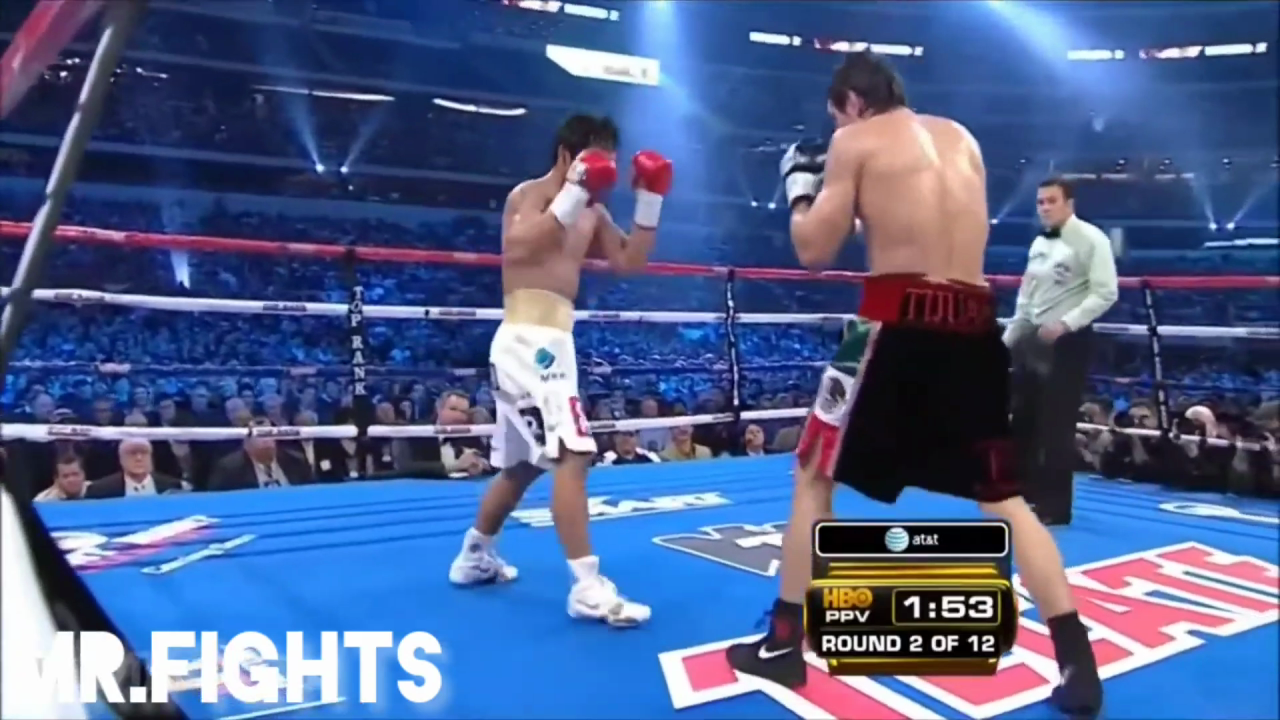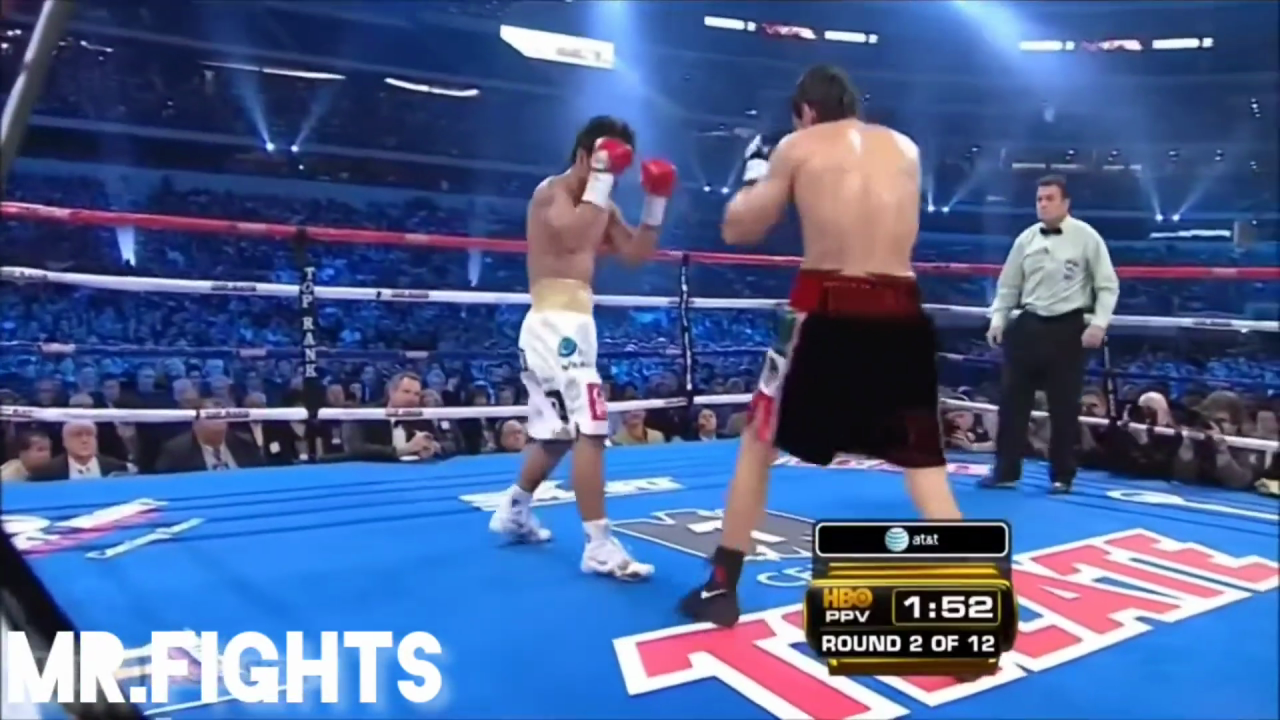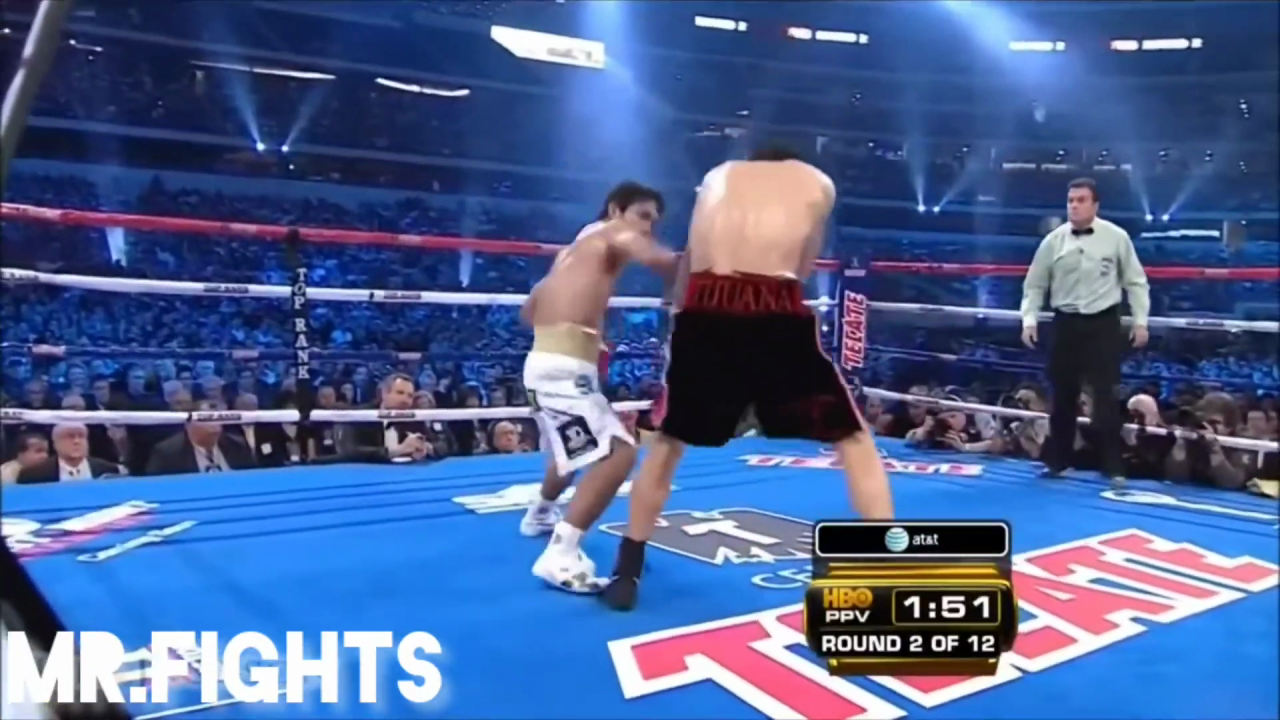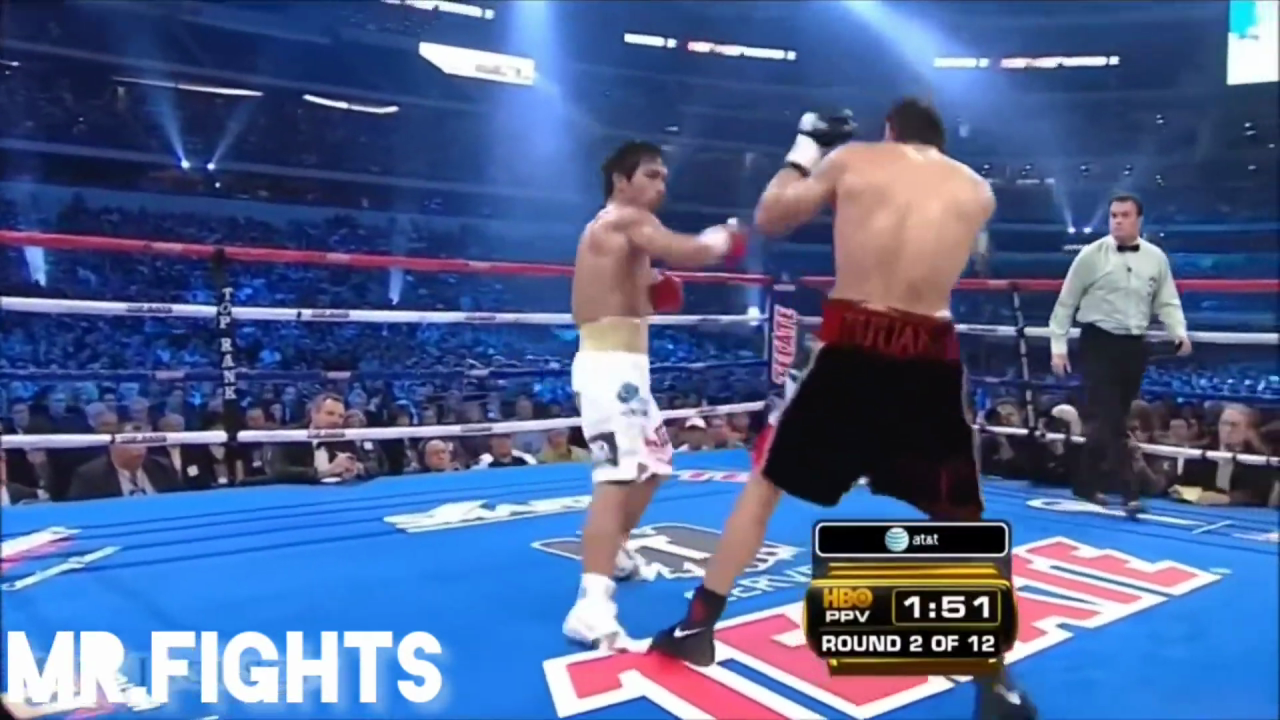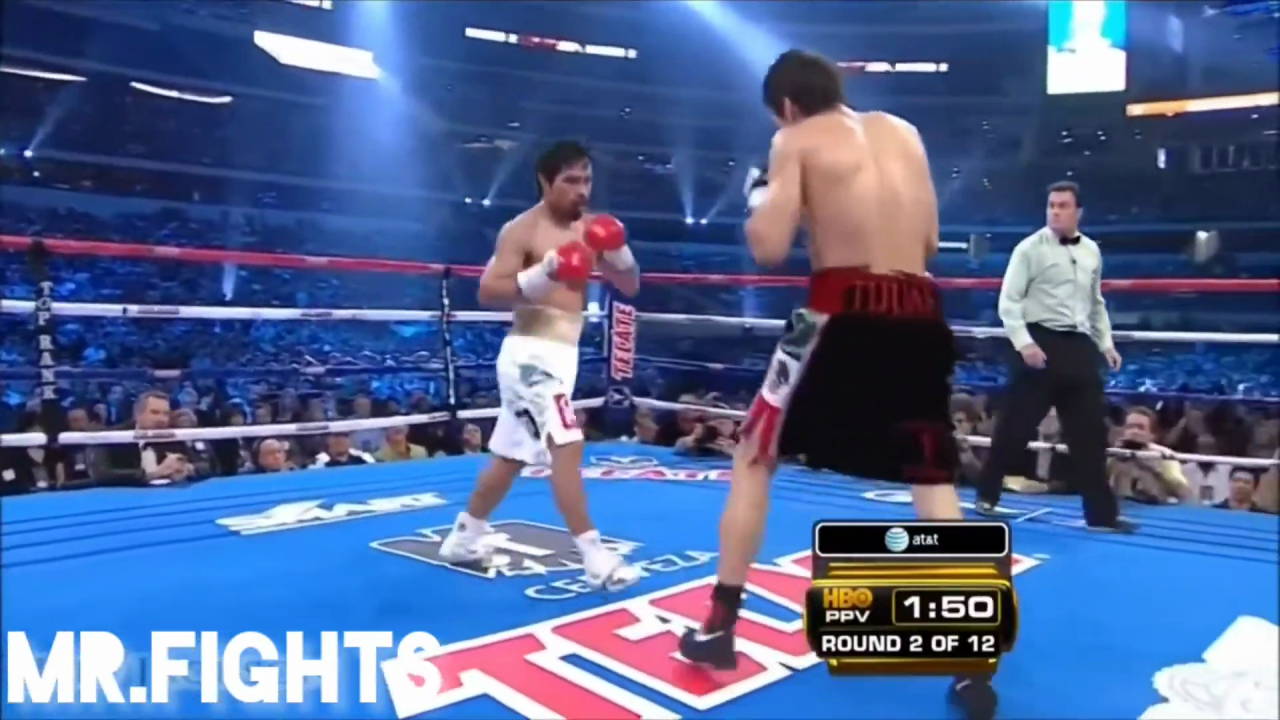
dt=0.7s
person 1, frame 1
left shoulder: (857, 140)
right shoulder: (960, 137)
left elbow: (814, 248)
left wrist: (800, 180)
left hip: (898, 321)
right hip: (974, 324)
left knee: (816, 476)
right knee: (1003, 498)
left ankle: (782, 644)
right ankle: (1076, 661)
person 1, frame 2
left shoulder: (798, 146)
right shoulder: (904, 146)
left elbow: (738, 230)
left wrist: (757, 171)
left hip: (828, 310)
right hip: (900, 312)
left knee: (758, 443)
right knee: (925, 466)
left ankle: (719, 587)
person 1, frame 3
left shoulder: (721, 175)
right shoulder: (816, 183)
left elbow: (692, 255)
left hip: (709, 311)
right hip: (781, 311)
left knee: (668, 443)
right knee: (854, 445)
left ankle: (625, 576)
person 1, frame 4
left shoulder: (852, 160)
right shoulder: (975, 191)
left elbow: (769, 219)
left wrist: (805, 151)
left hip: (849, 345)
right hip: (928, 357)
left knee: (764, 484)
right knee: (960, 522)
left ankle: (696, 625)
person 1, frame 5
left shoulder: (797, 141)
right shoulder: (904, 132)
left elbow: (769, 247)
left wrist: (761, 197)
left hip: (844, 313)
right hip: (918, 315)
left knee: (756, 461)
right knee: (934, 486)
left ankle: (718, 624)
person 2, frame 1
left shoulder: (592, 213)
right shoulder: (530, 196)
left elbow: (633, 261)
right elbow: (520, 249)
left wrist: (650, 198)
right wrist: (570, 195)
left hip: (549, 339)
right hip: (529, 340)
left knee: (522, 463)
right knee: (569, 454)
left ankle: (474, 556)
right ankle: (588, 586)
person 2, frame 2
left shoulder: (600, 206)
right shoulder: (552, 192)
left elbow: (635, 251)
right elbow: (575, 235)
left wrist: (656, 198)
right wrist: (602, 178)
left hip: (571, 325)
right hip: (556, 326)
left knee: (556, 432)
right knee: (589, 432)
left ankle: (514, 512)
right ankle: (600, 547)
person 2, frame 3
left shoulder: (580, 254)
right shoulder: (602, 236)
left elbow: (531, 311)
right elbow: (648, 255)
right wrist: (681, 266)
left hip: (570, 368)
right hip: (557, 367)
left knee: (577, 455)
right knee: (619, 455)
left ankle: (544, 511)
right ankle: (559, 554)
person 2, frame 4
left shoulder: (615, 229)
right shoulder: (626, 219)
right elbow: (685, 252)
left wrist: (652, 291)
right wrist: (724, 238)
left hip: (625, 371)
right hip: (610, 370)
left knee: (650, 471)
right knee: (618, 484)
left ankle: (613, 553)
right ankle: (591, 608)
person 2, frame 5
left shoulder: (593, 228)
right shoulder: (520, 231)
left elbow: (629, 287)
right elbow: (490, 292)
left wrist: (620, 253)
right wrist: (540, 274)
left hip: (561, 355)
right hip: (532, 354)
left knee: (511, 456)
right knee: (566, 451)
left ankle: (464, 536)
right ankle: (597, 559)
person 3, frame 1
left shoulder: (1090, 239)
right shoulder: (1039, 245)
left elbow: (1105, 293)
left wrist: (1066, 324)
right wrist: (1010, 337)
left hip: (1068, 341)
right hip: (1035, 339)
left knee: (1055, 424)
right knee: (1023, 419)
left ankle: (1055, 508)
right ankle: (1032, 494)
person 3, frame 2
left shoulder: (1087, 238)
right shoulder: (1026, 239)
left elbow: (1108, 286)
right elbow: (1008, 285)
left wrist: (1099, 324)
right wrist: (998, 320)
left hip: (1066, 328)
right hip: (1029, 325)
left knee: (1063, 405)
right knee: (1012, 396)
left ankle: (1062, 474)
right ankle: (1006, 469)
person 3, frame 3
left shoulder: (1116, 237)
right shoulder: (1053, 241)
left elbow: (1136, 281)
right elbow: (1034, 285)
left wrist: (1140, 321)
right wrist: (1029, 320)
left hip: (1103, 323)
right hip: (1067, 324)
left knee: (1105, 395)
right knee: (1064, 395)
left ankle: (1113, 467)
right ankle: (1056, 459)
person 3, frame 4
left shoulder: (1156, 258)
right shoulder: (1091, 255)
left elbow: (1167, 303)
right elbow: (1066, 303)
left wrist: (1179, 332)
right wrist: (1058, 347)
left hip: (1133, 345)
right hip: (1098, 343)
left knee: (1114, 419)
right knee: (1107, 416)
left ankle: (1085, 482)
right ankle: (1128, 492)
person 3, frame 5
left shoulder: (1092, 251)
right shoulder: (1030, 249)
right elbow: (1009, 301)
left wrist: (1106, 343)
right wrist: (1024, 343)
left hip: (1079, 345)
right hip: (1042, 343)
left knee: (1090, 429)
right knee: (1018, 423)
left ankle: (1100, 511)
right ankle: (987, 493)
